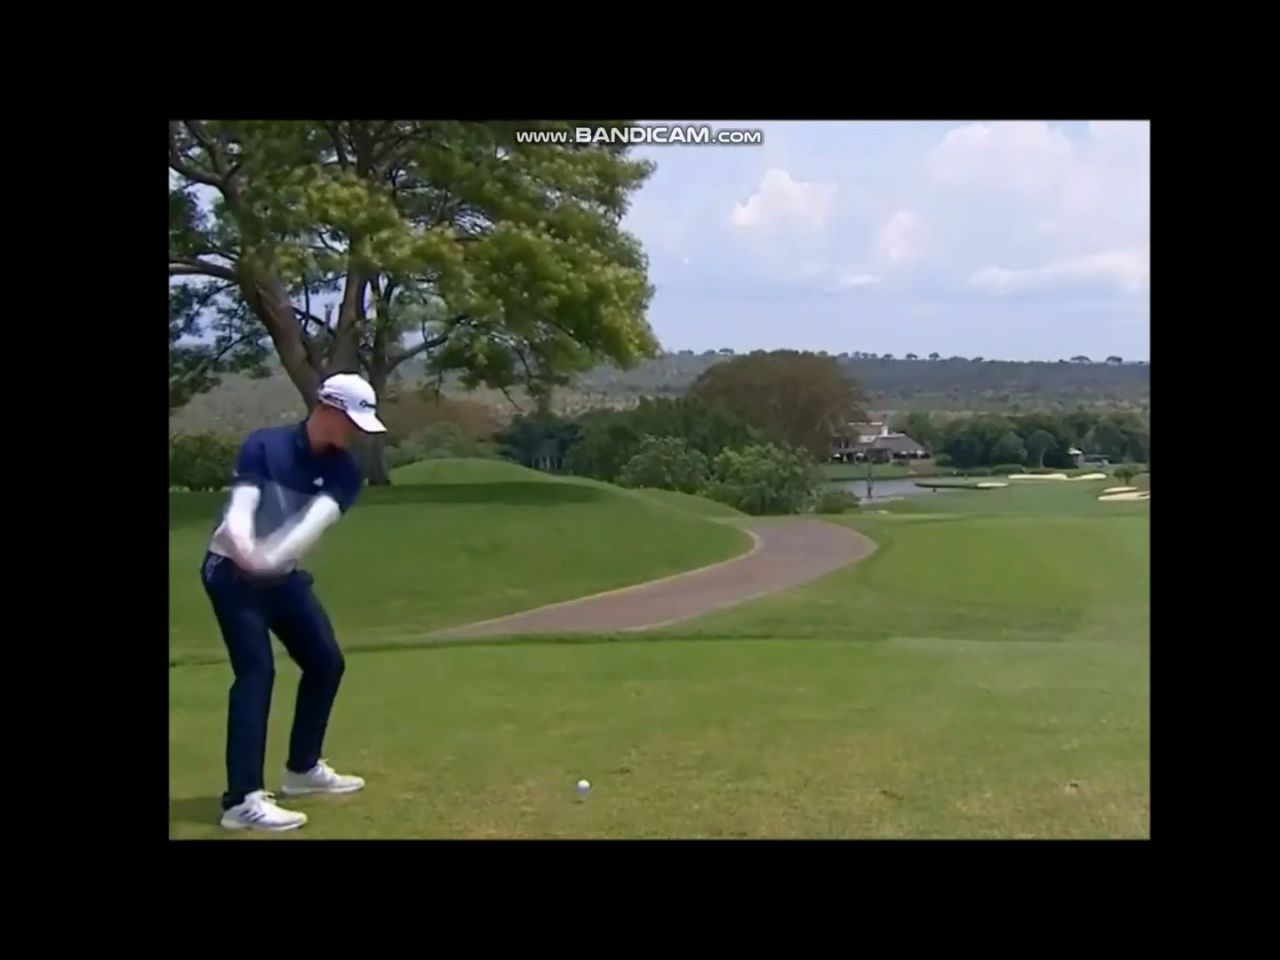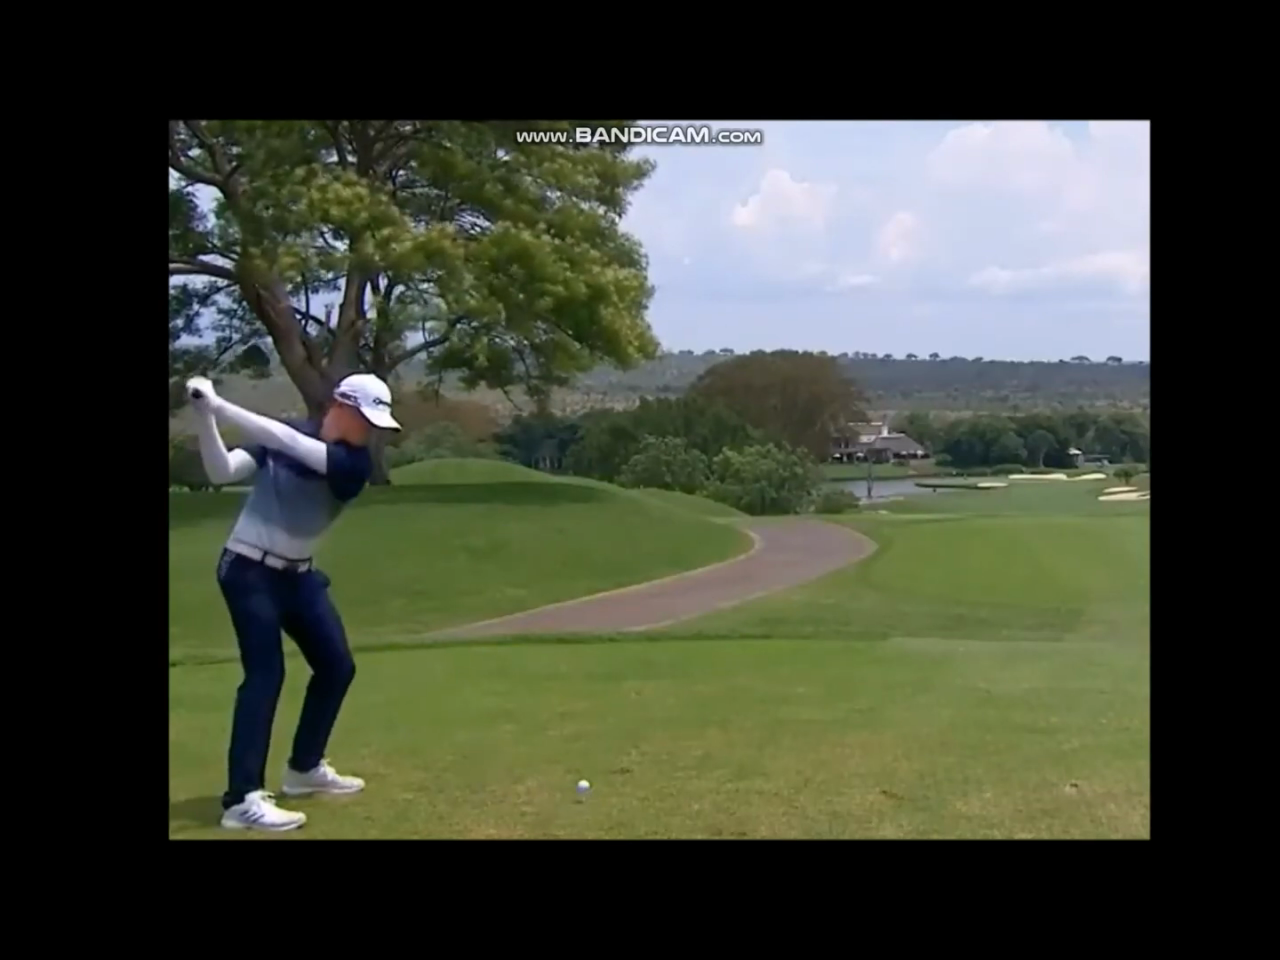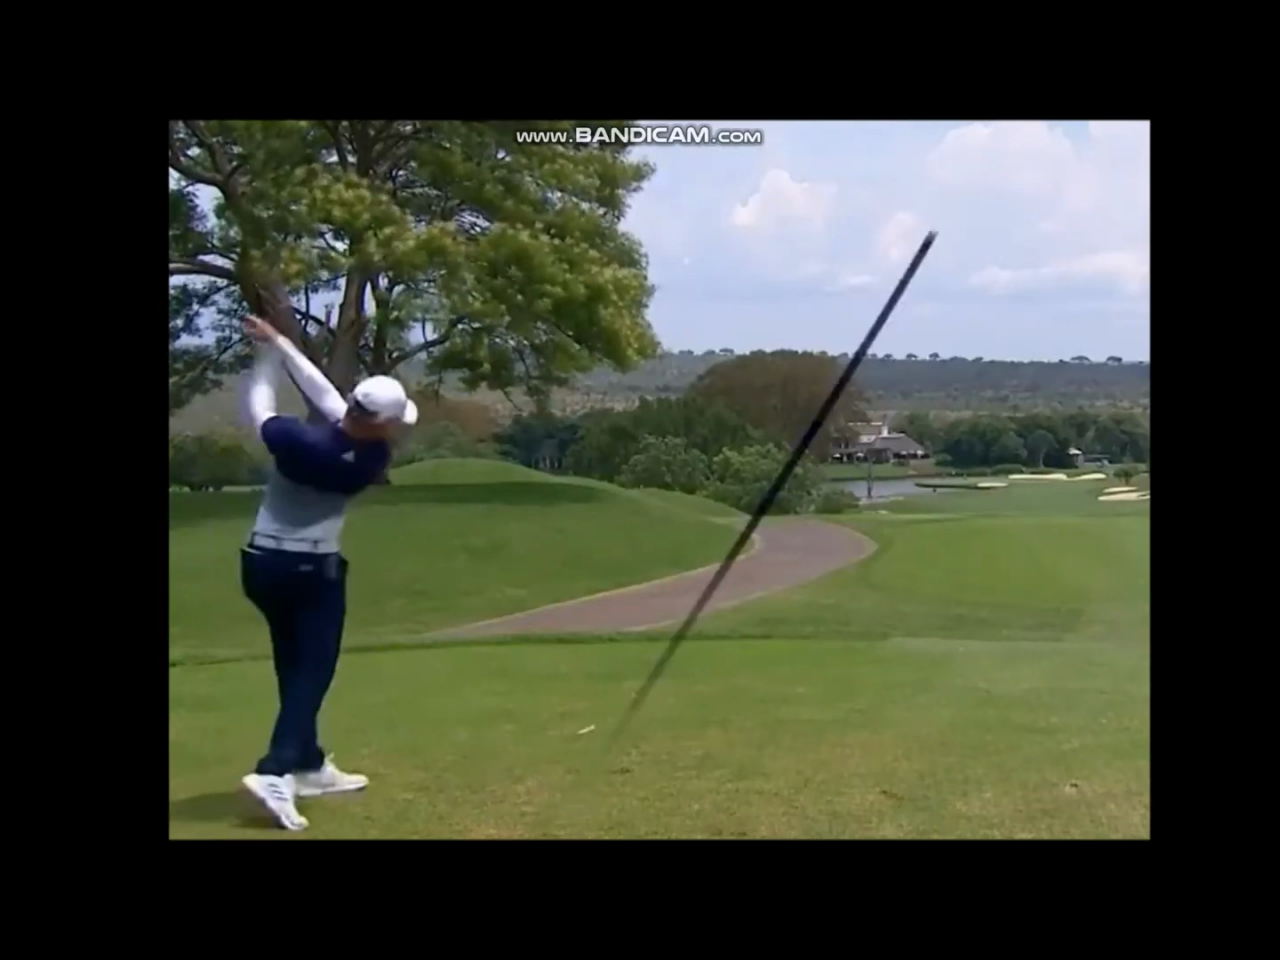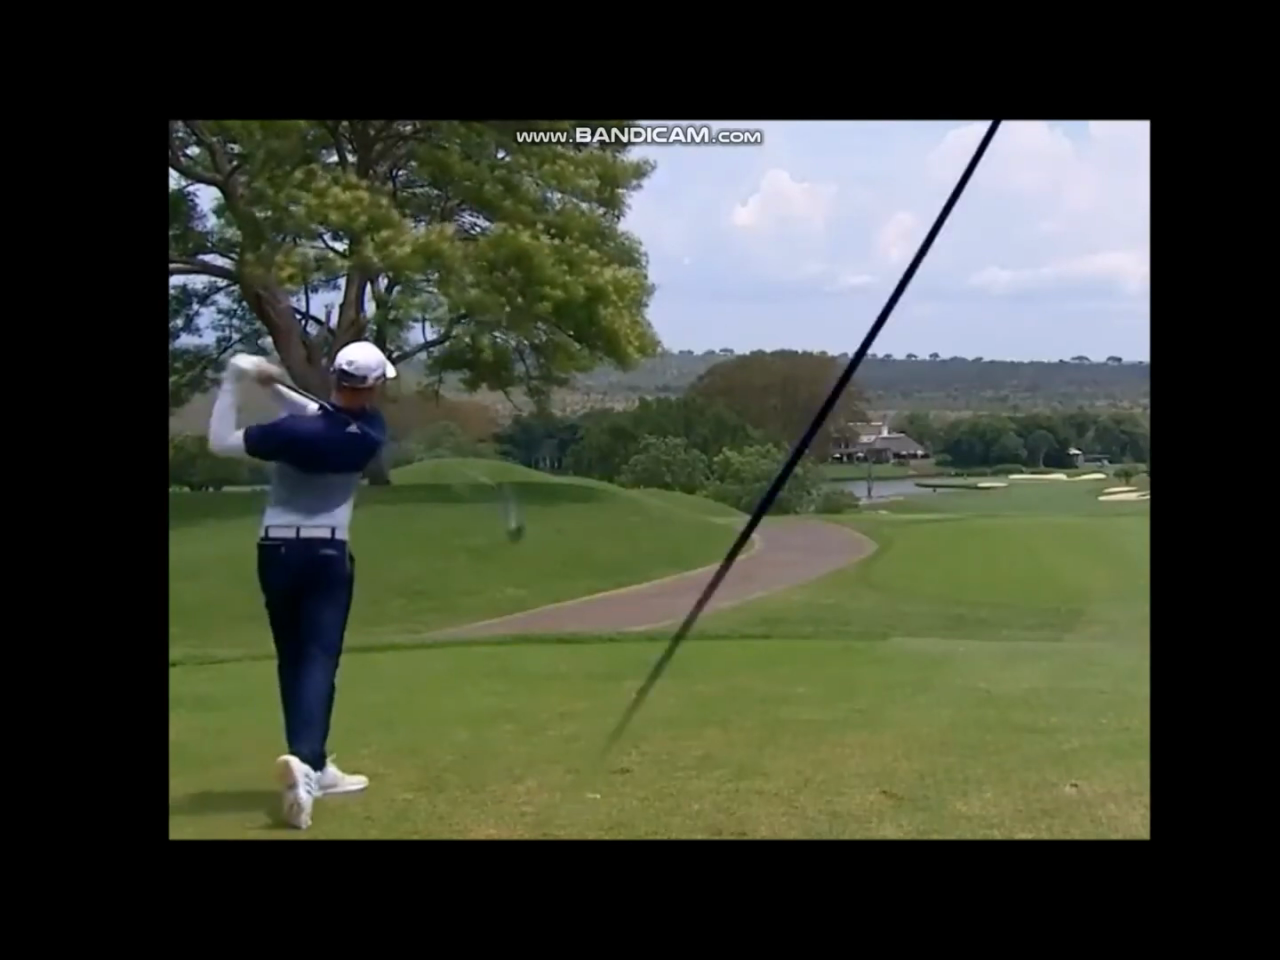
dt=0.4s
person 1, frame 1
left shoulder: (345, 471)
right shoulder: (264, 445)
left elbow: (315, 523)
right elbow: (240, 508)
left wrist: (270, 556)
right wrist: (241, 546)
left hip: (283, 574)
right hip: (232, 570)
left knee: (326, 662)
right knee: (256, 672)
left ankle: (304, 768)
right ankle: (243, 799)
person 1, frame 2
left shoulder: (355, 462)
right shoulder: (282, 435)
left elbow: (290, 444)
right elbow: (222, 471)
left wrist: (219, 406)
right wrist: (205, 415)
left hip: (298, 574)
right hip: (248, 570)
left knee: (337, 666)
right knee: (265, 673)
left ankle: (305, 767)
right ankle: (242, 799)
person 1, frame 3
left shoulder: (298, 441)
right shoulder: (371, 458)
left elbow: (256, 411)
right elbow: (334, 409)
left wrist: (273, 348)
right wrist: (281, 345)
left hip: (261, 563)
right hip: (313, 568)
left knee: (299, 657)
right knee: (312, 669)
left ankle: (307, 766)
right ankle: (275, 773)
person 1, frame 4
left shoulder: (295, 432)
right shoulder: (370, 433)
left elbow: (220, 442)
left wrist: (237, 377)
right wrist: (278, 386)
left hip: (276, 553)
right hip: (328, 556)
left knee: (292, 660)
right knee: (319, 660)
left ankle: (312, 767)
right ankle: (306, 759)
